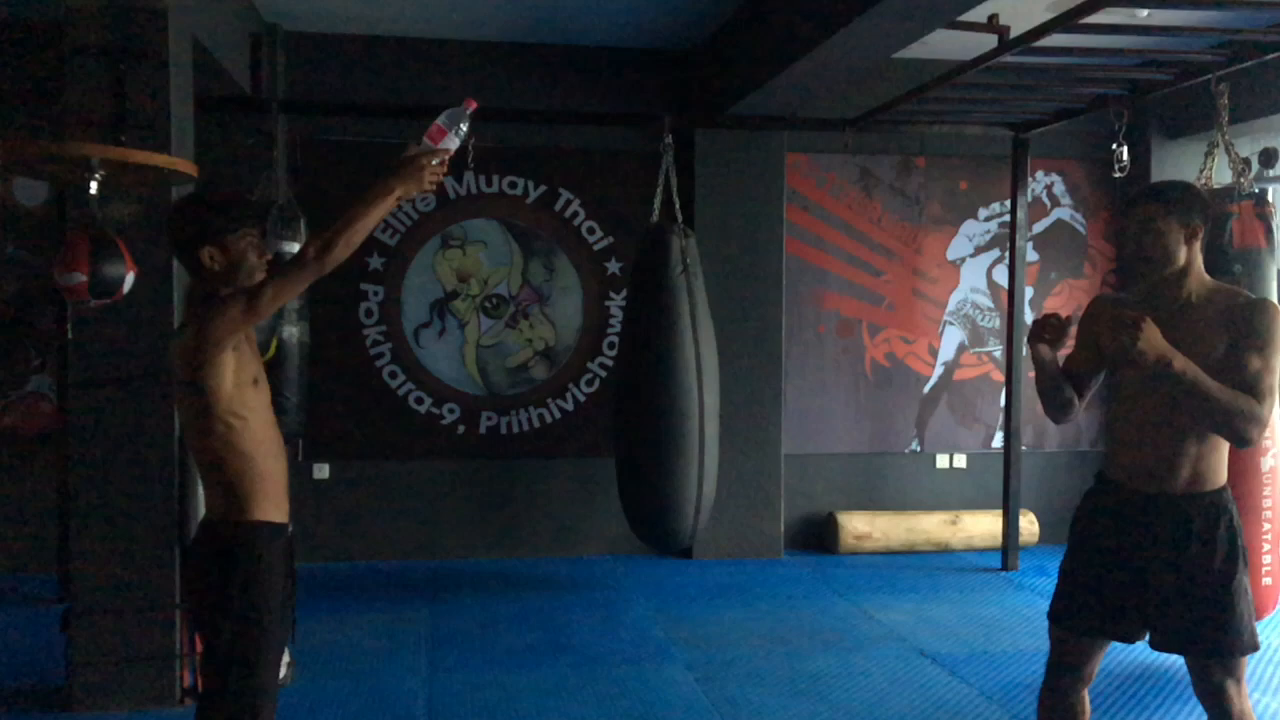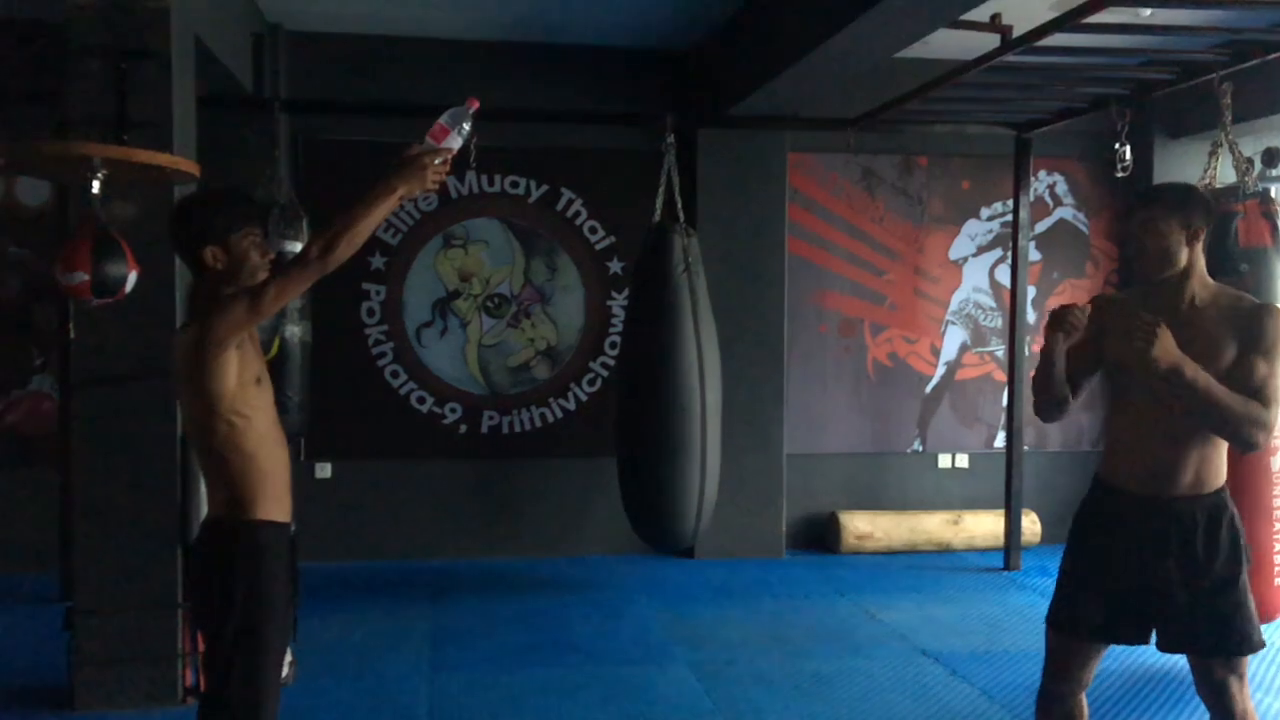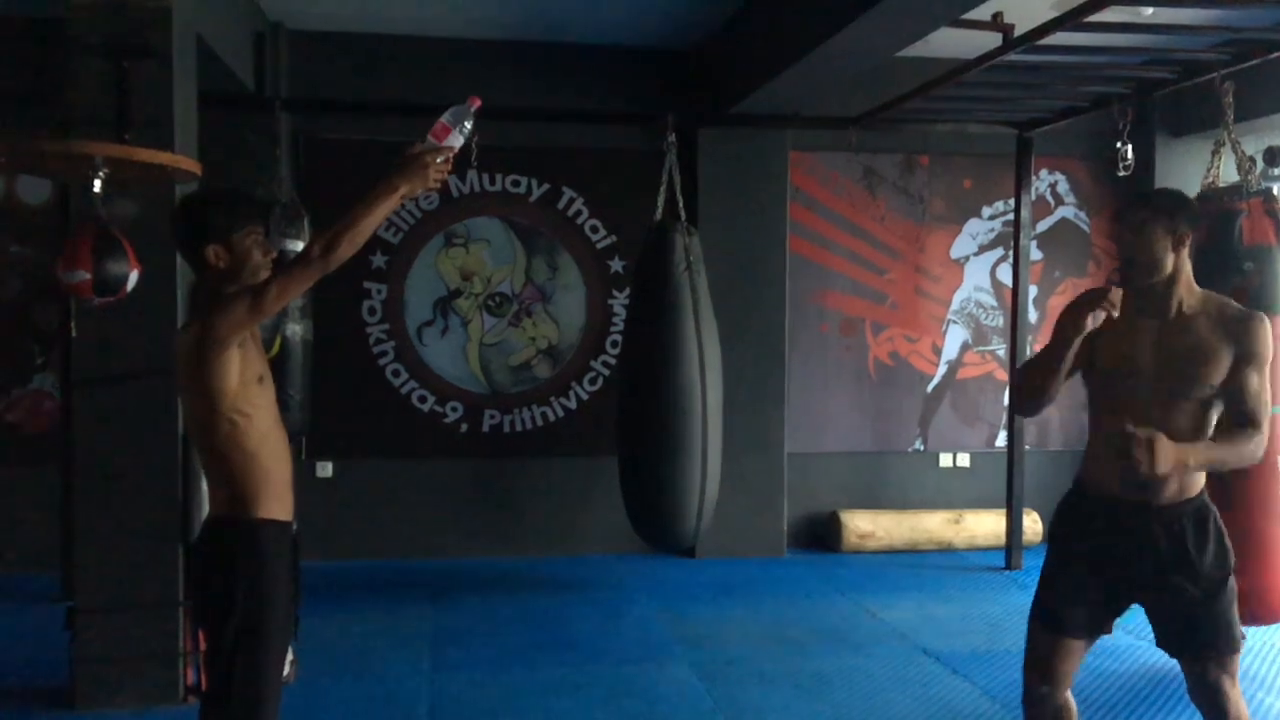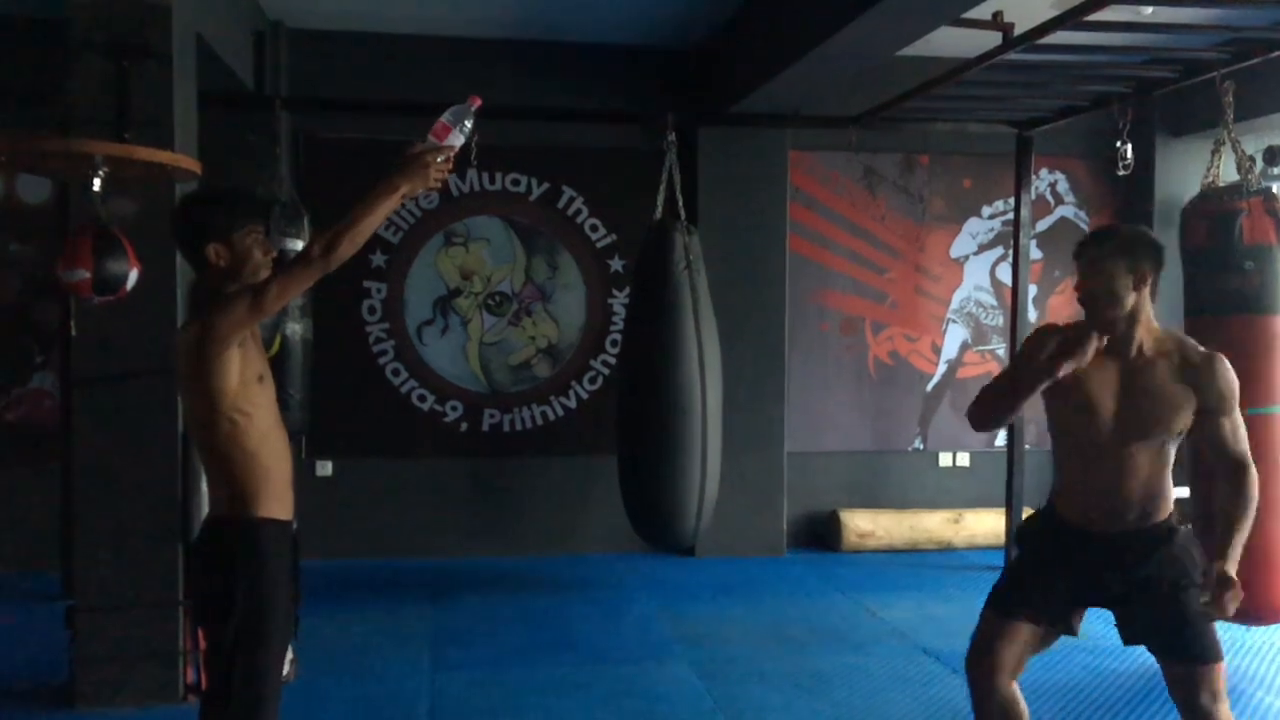
dt=0.2s
person 1, frame 1
left shoulder: (231, 326)
right shoulder: (213, 327)
left elbow: (310, 263)
right elbow: (317, 260)
left wrist: (398, 190)
right wrist: (394, 188)
left hip: (254, 544)
right hip: (242, 548)
person 1, frame 2
left shoulder: (234, 324)
right shoulder: (215, 327)
left elbow: (313, 261)
right elbow: (321, 259)
left wrist: (400, 188)
right wrist: (397, 189)
left hip: (256, 543)
right hip: (245, 547)
person 1, frame 3
left shoulder: (235, 324)
right shoulder: (218, 325)
left elbow: (318, 260)
right elbow: (323, 258)
left wrist: (401, 189)
right wrist: (399, 187)
left hip: (258, 542)
right hip: (247, 546)
person 1, frame 4
left shoulder: (236, 321)
right shoulder: (218, 324)
left elbow: (318, 259)
right elbow: (323, 257)
left wrist: (402, 187)
right wrist: (399, 186)
left hip: (257, 540)
right hip: (246, 544)
person 2, frame 1
right shoulder: (1109, 313)
right elbow: (1063, 409)
left wrist: (1164, 358)
right wrist: (1043, 356)
left hip: (1199, 519)
right hip: (1114, 510)
right knee: (1065, 671)
person 2, frame 2
right shoulder: (1108, 314)
right elbow: (1049, 409)
left wrist: (1177, 365)
right wrist: (1055, 349)
left hip: (1200, 523)
right hip: (1113, 514)
person 2, frame 3
left shoulder: (1241, 328)
right shoulder: (1095, 314)
left elbow: (1255, 437)
right elbow: (1025, 403)
left wrist: (1180, 456)
right wrist: (1078, 330)
left hip: (1180, 524)
right hip: (1093, 519)
person 2, frame 4
left shoulder: (1202, 371)
right shoulder: (1053, 345)
left elbow: (1237, 467)
right elbow: (983, 417)
left wrist: (1227, 564)
right wrist: (1048, 367)
left hip: (1154, 547)
right hip: (1063, 540)
right knee: (989, 666)
person 3, frame 1
right shoulder: (986, 226)
right elbow: (955, 252)
left hip: (994, 317)
right hip: (966, 308)
right knee: (944, 370)
left ankle: (999, 438)
right ankle: (917, 438)
person 3, frame 2
right shoulder: (990, 225)
right elbow: (978, 261)
left hip: (996, 318)
right hip: (968, 308)
right knee: (946, 369)
left ankle: (1002, 437)
right ankle: (919, 437)
person 3, frame 3
right shoulder: (988, 224)
right elbow: (959, 251)
left hip: (998, 316)
right hip: (970, 307)
right knee: (947, 368)
left ankle: (1003, 437)
right ankle: (920, 436)
person 3, frame 4
right shoulder: (989, 224)
right elbow: (959, 250)
left hip: (998, 315)
right hip: (969, 305)
right knee: (947, 367)
left ankle: (1002, 436)
right ankle: (920, 436)
